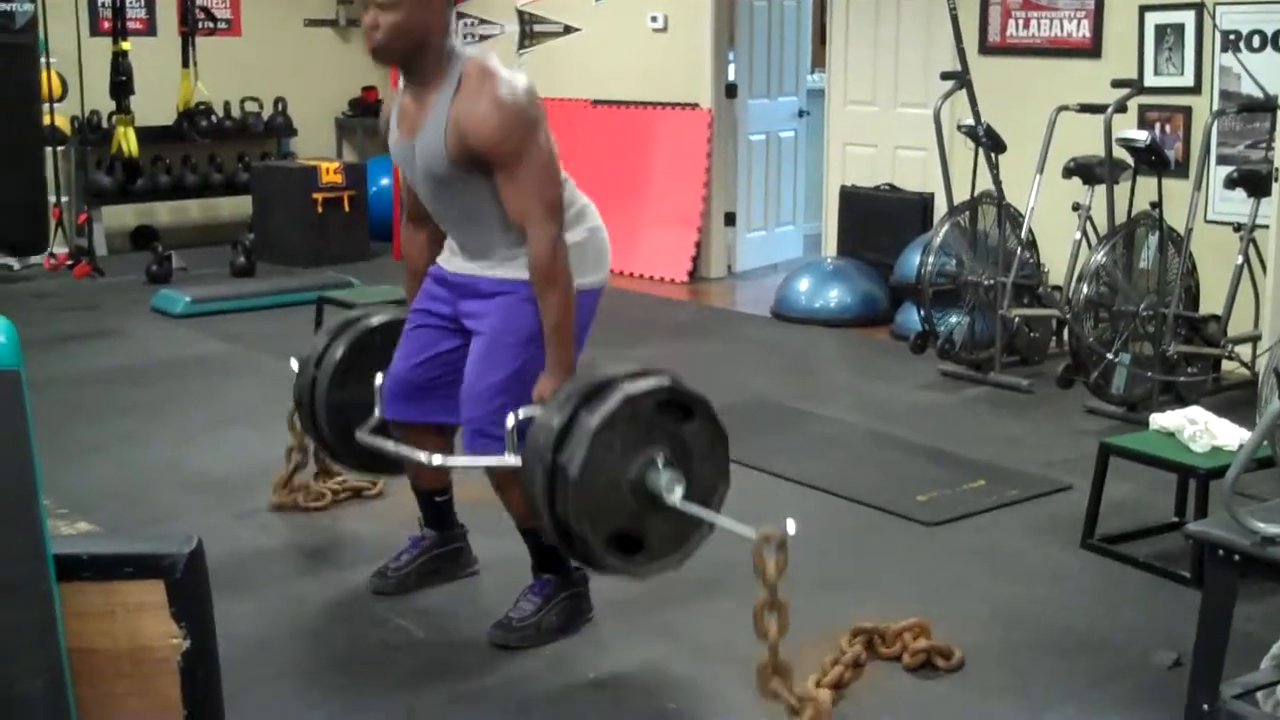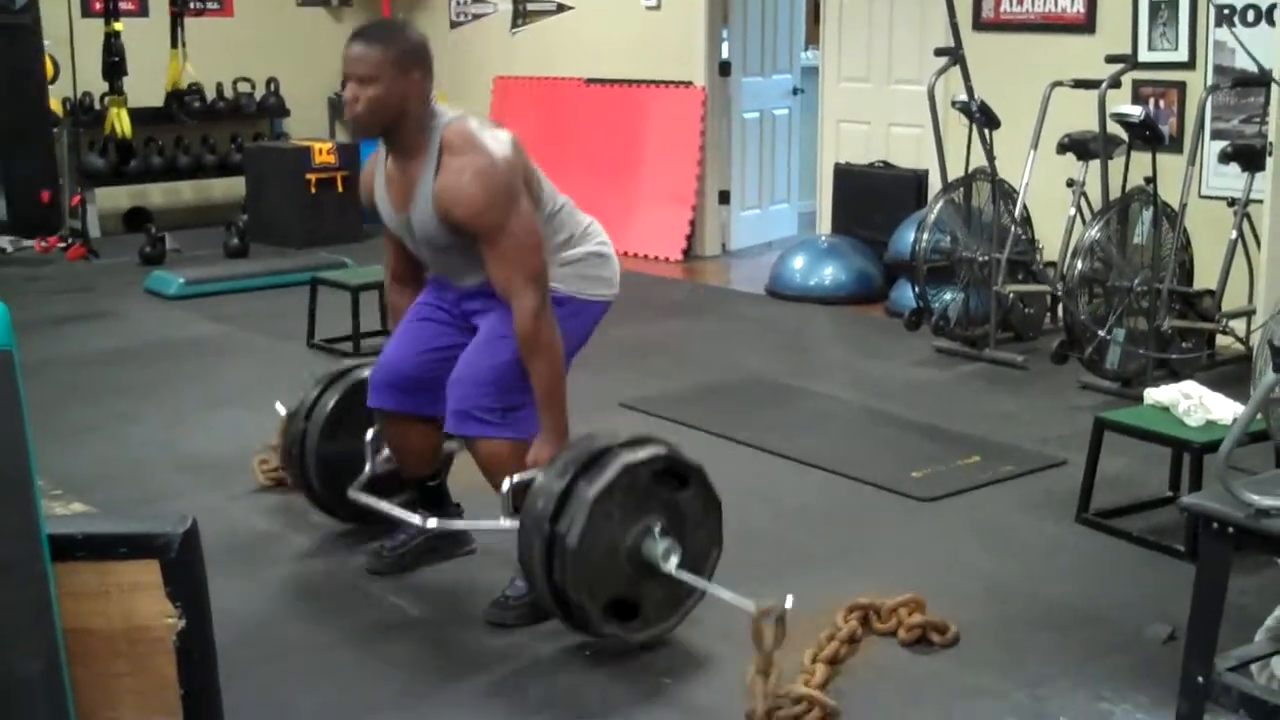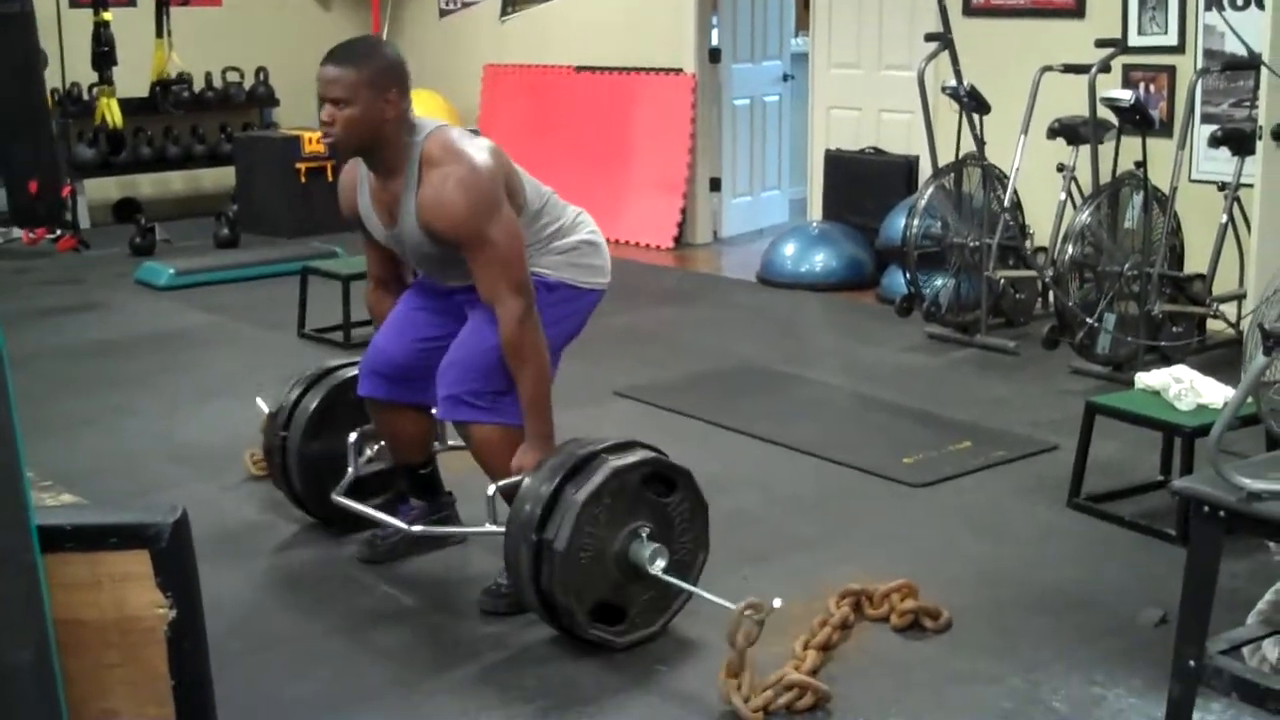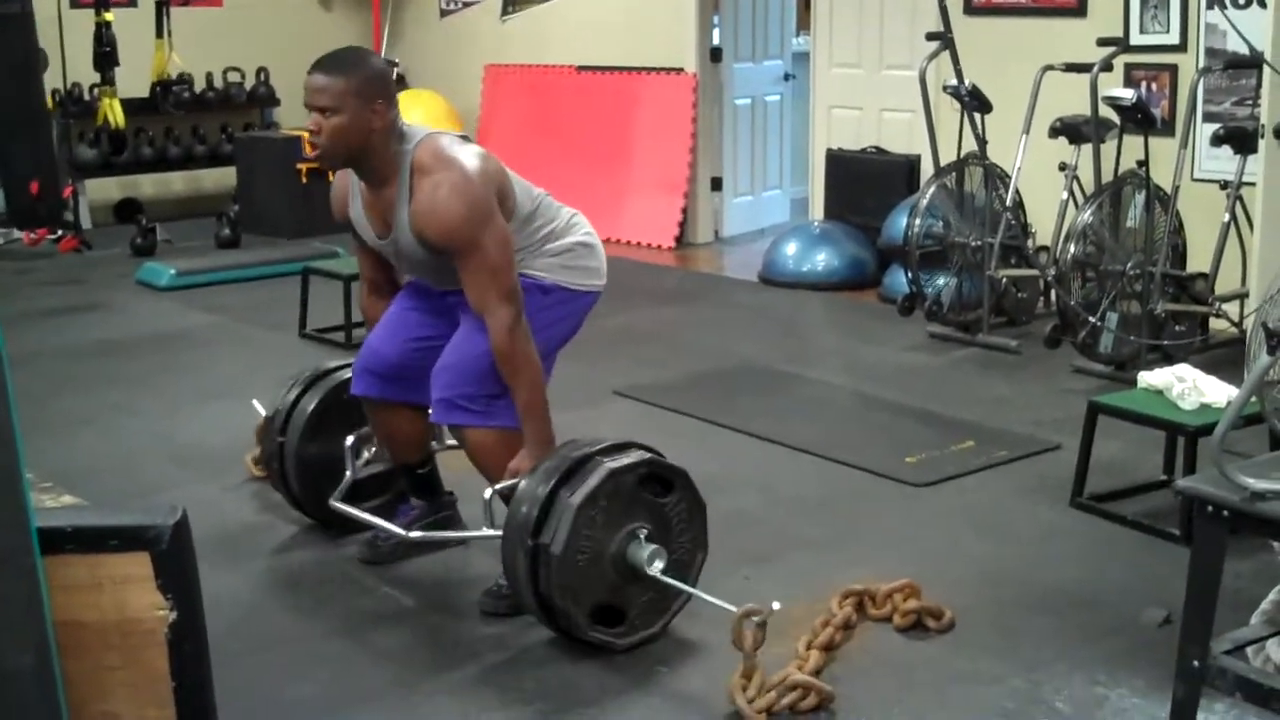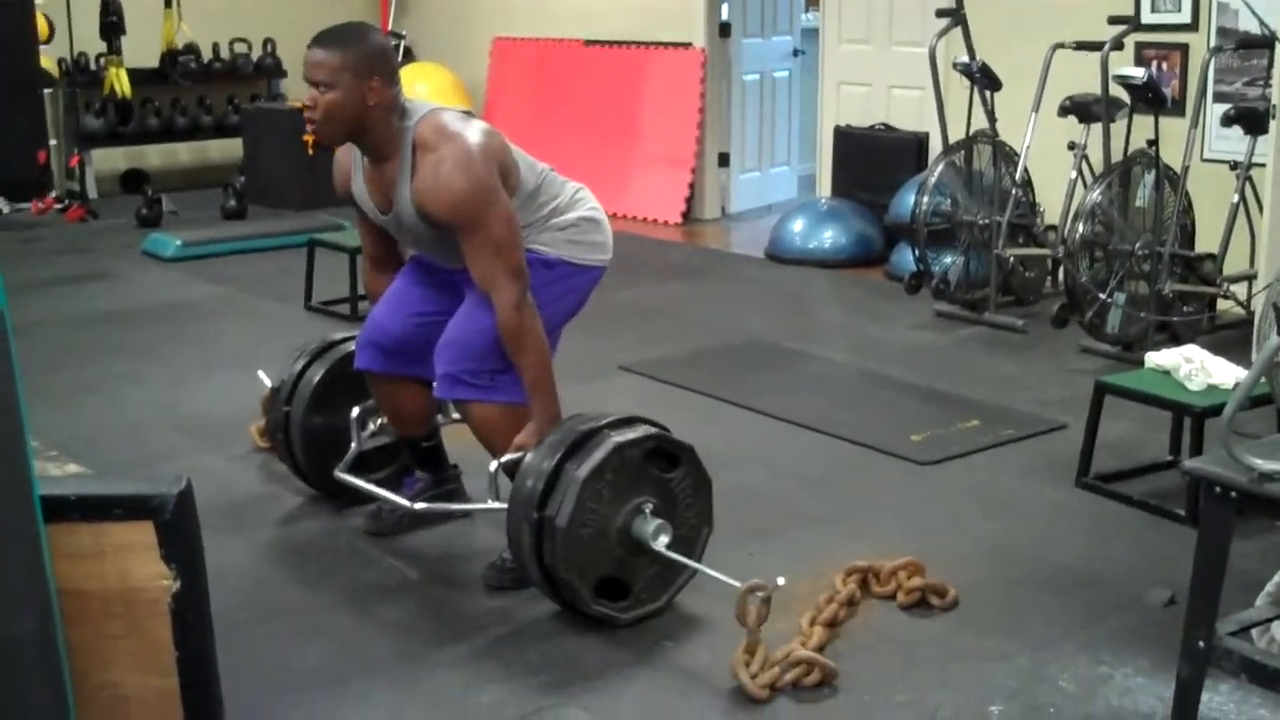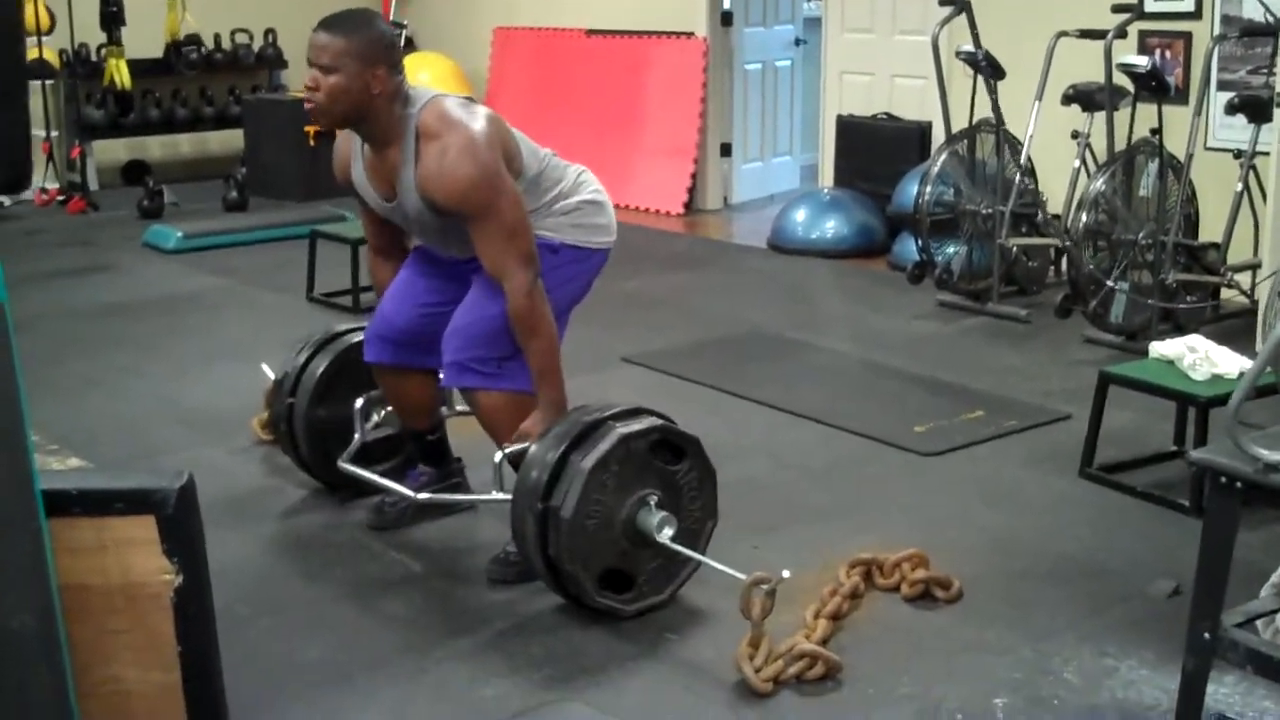
dt=0.3s
person 1, frame 1
left shoulder: (489, 101)
right shoulder: (402, 105)
left elbow: (544, 235)
right elbow: (417, 223)
left wrist: (560, 373)
right wrist: (416, 315)
left hip: (539, 273)
right hip: (463, 268)
left knee: (496, 431)
right knee: (406, 401)
left ankle: (560, 583)
right ankle: (443, 540)
person 1, frame 2
left shoulder: (473, 169)
right shoulder: (378, 169)
left elbow: (529, 304)
right elbow: (404, 278)
left wrist: (554, 438)
right wrist: (411, 352)
left hip: (564, 278)
left knee: (479, 408)
right knee: (392, 386)
right ankle: (438, 520)
person 1, frame 3
left shoulder: (455, 179)
right shoulder: (355, 181)
left elbow: (514, 310)
right elbow: (385, 283)
left wrist: (539, 443)
right wrist: (398, 348)
left hip: (555, 267)
right hip: (461, 273)
left knee: (470, 393)
right knee: (384, 375)
right ankle: (430, 508)
person 1, frame 4
left shoulder: (446, 187)
right shoulder: (348, 187)
left elbow: (505, 319)
right elbow: (377, 286)
left wrist: (539, 447)
left hip: (550, 269)
right hip: (460, 271)
left knee: (465, 395)
right knee: (378, 374)
right ankle: (430, 507)
person 1, frame 5
left shoulder: (450, 164)
right shoulder: (350, 162)
left elbow: (510, 295)
right elbow: (381, 262)
left wrist: (545, 422)
right wrist: (397, 326)
left hip: (556, 244)
right hip: (466, 246)
left knee: (469, 370)
right knee: (382, 348)
right ankle: (435, 480)
person 1, frame 6
left shoulder: (453, 150)
right shoulder: (351, 151)
left elbow: (520, 279)
right elbow: (385, 250)
left wrist: (551, 408)
right wrist: (398, 318)
left hip: (561, 229)
right hip: (469, 233)
left knee: (478, 359)
right knee: (390, 341)
right ankle: (439, 474)
